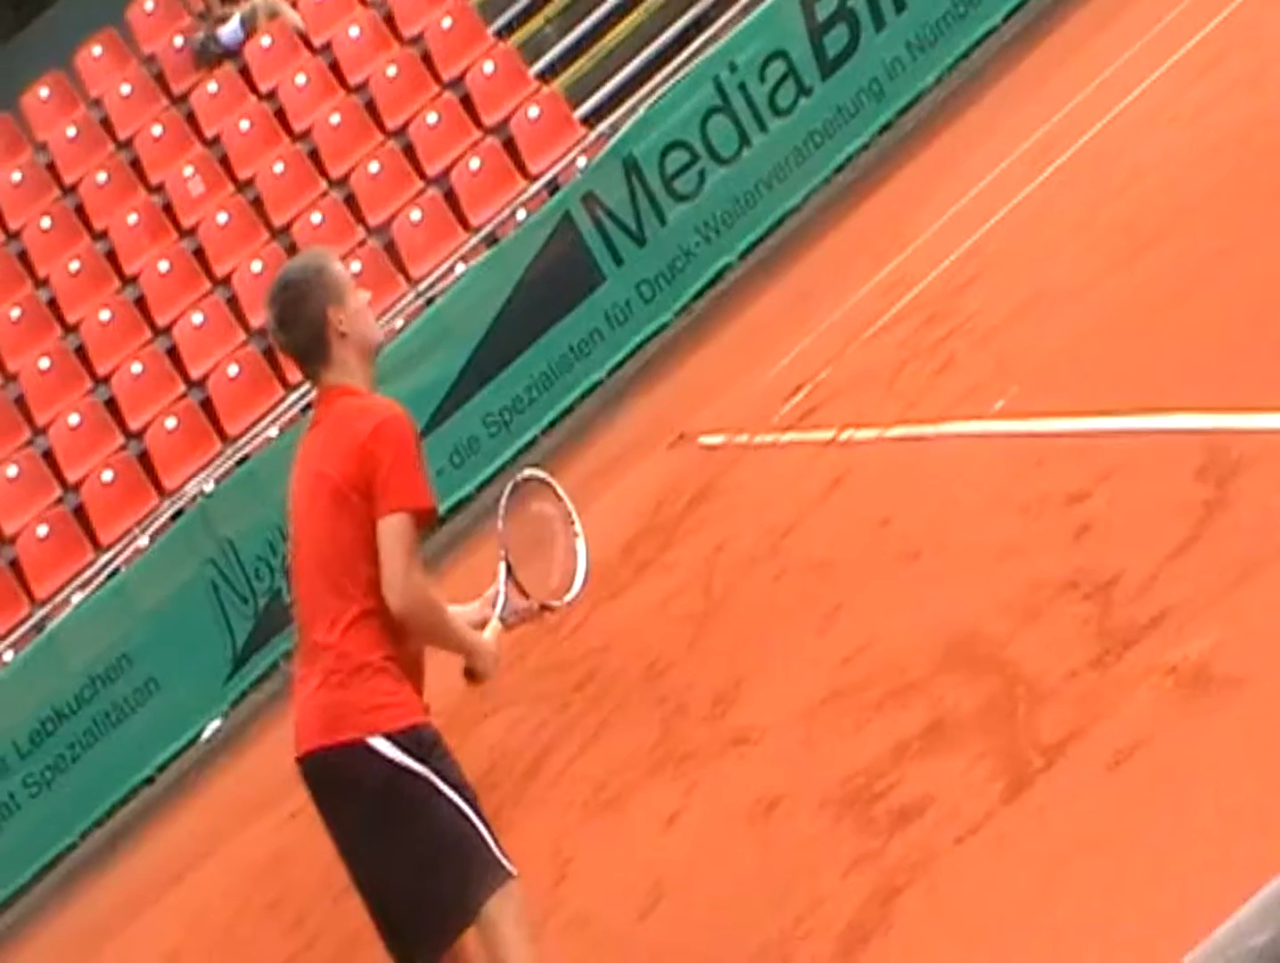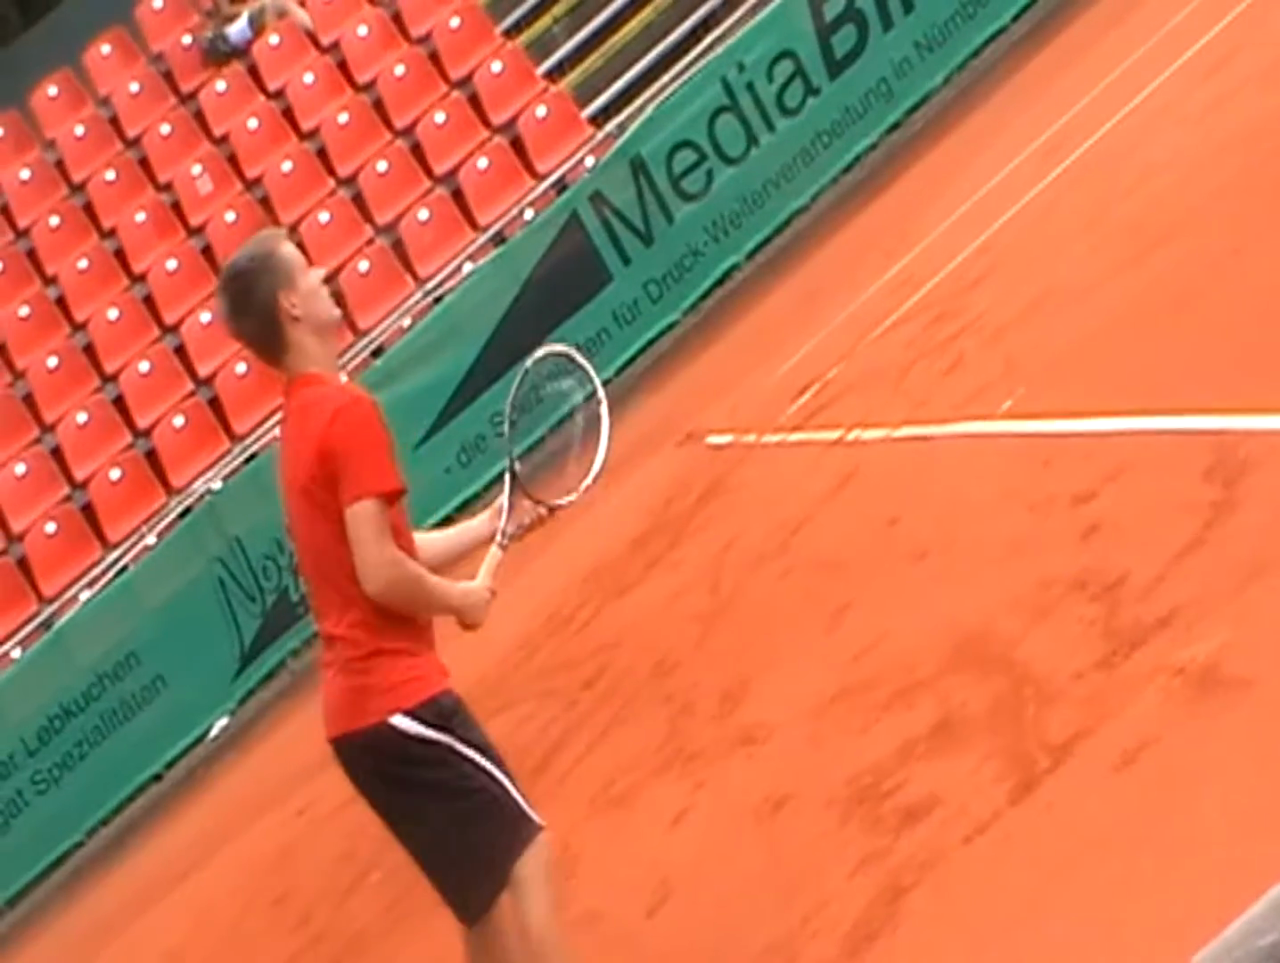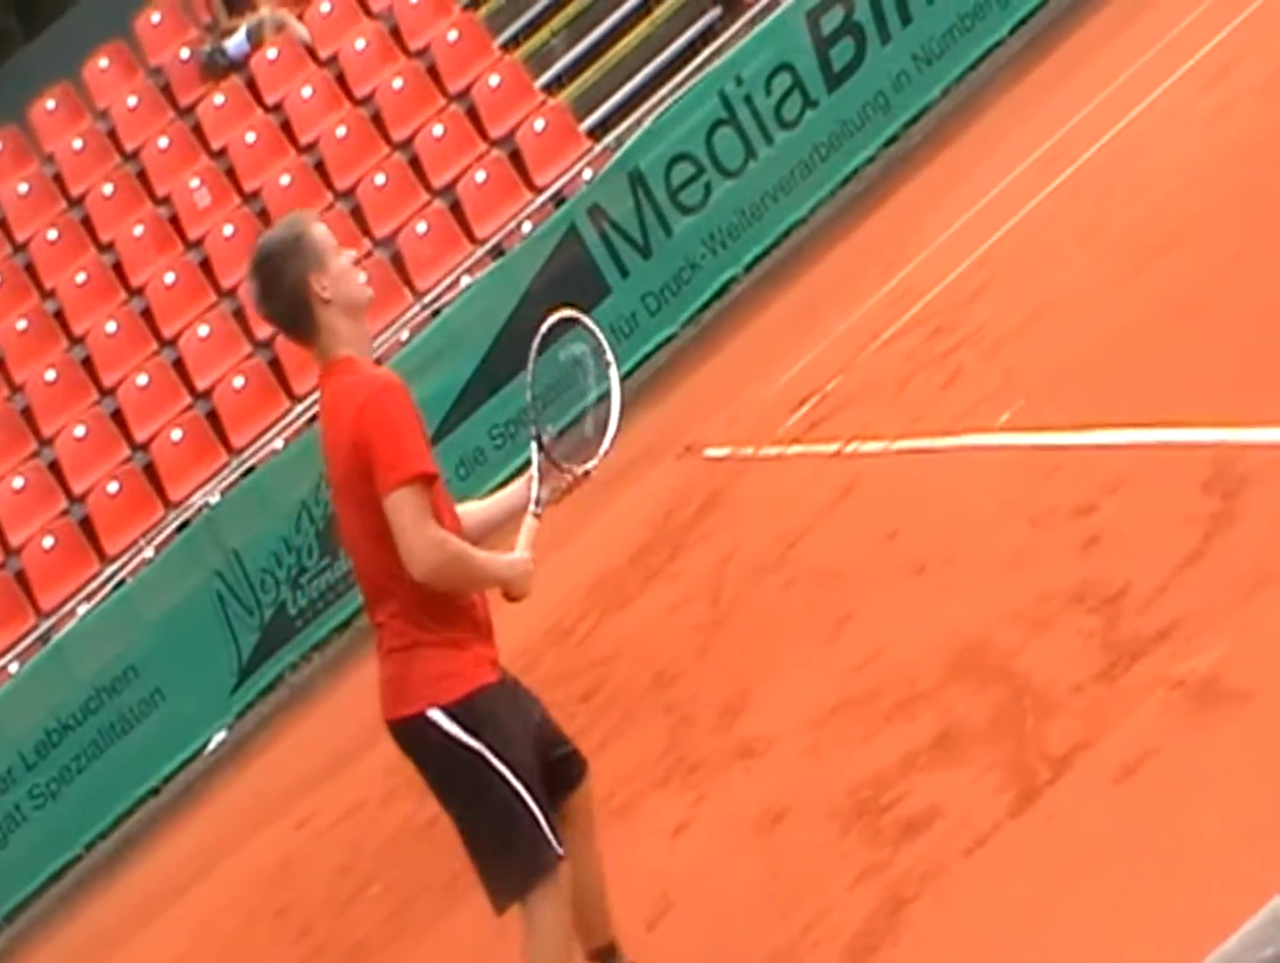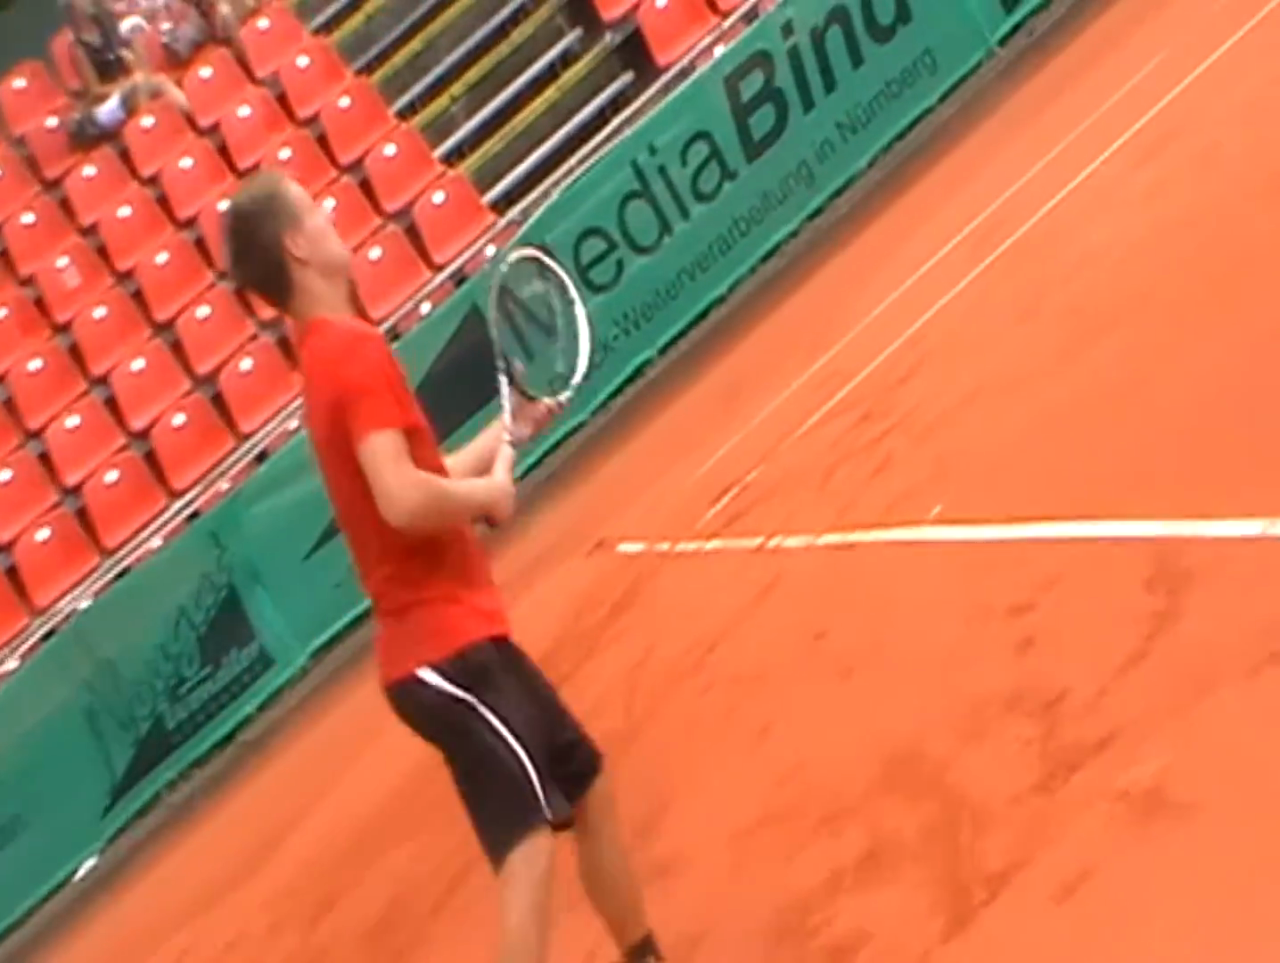
dt=0.5s
person 1, frame 1
left shoulder: (317, 445)
right shoulder: (382, 426)
right elbow: (401, 595)
left wrist: (476, 613)
right wrist: (473, 645)
left hip: (326, 723)
right hip: (373, 720)
right knee: (496, 900)
person 1, frame 2
left shoulder: (301, 421)
right shoulder: (346, 410)
right elbow: (381, 574)
left wrist: (494, 522)
right wrist: (461, 599)
left hip: (363, 703)
right hip: (399, 697)
left knee: (487, 887)
right knee: (528, 858)
person 1, frame 3
left shoulder: (344, 400)
right shoulder: (377, 397)
right elbow: (425, 556)
left wrist: (536, 486)
right wrist: (505, 570)
left hip: (452, 673)
right hip: (445, 686)
left knee: (572, 800)
right knee: (547, 880)
person 1, frame 4
left shoulder: (325, 359)
right shoulder: (357, 353)
right elbow: (407, 502)
left wrist: (507, 433)
right wrist: (487, 492)
left hip: (447, 638)
right hip: (448, 648)
left knee: (590, 801)
right knee: (533, 847)
